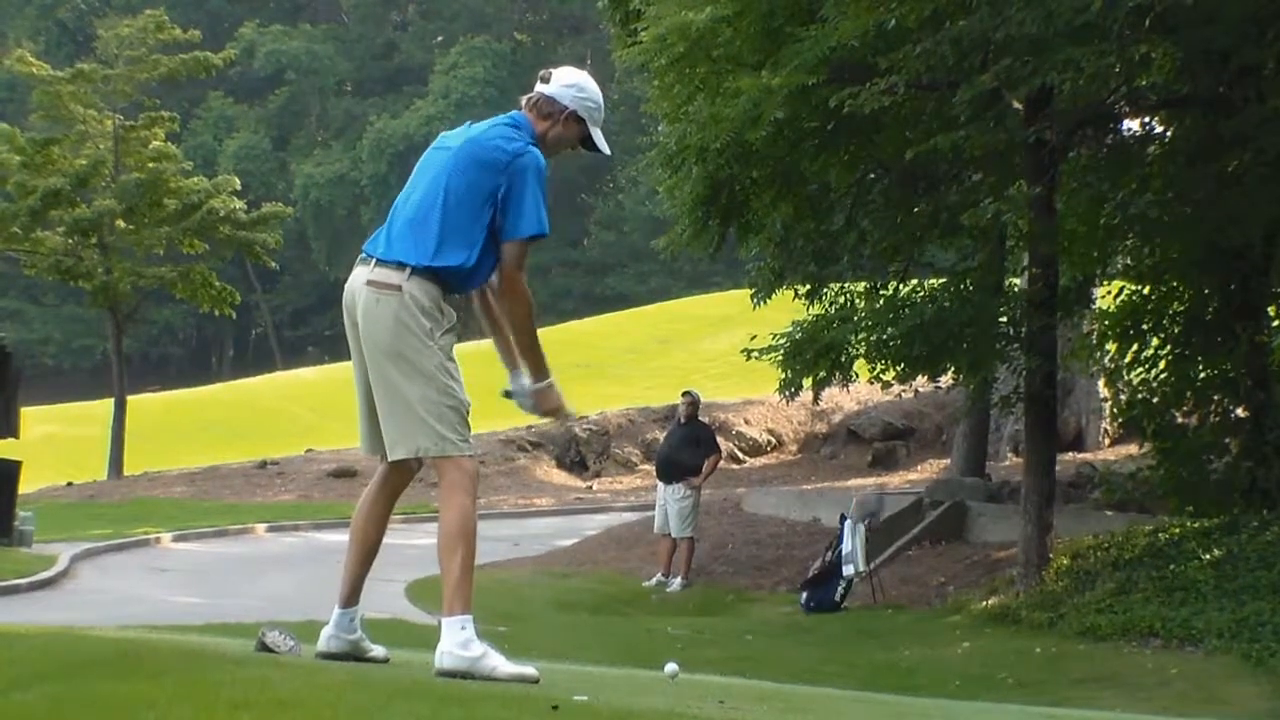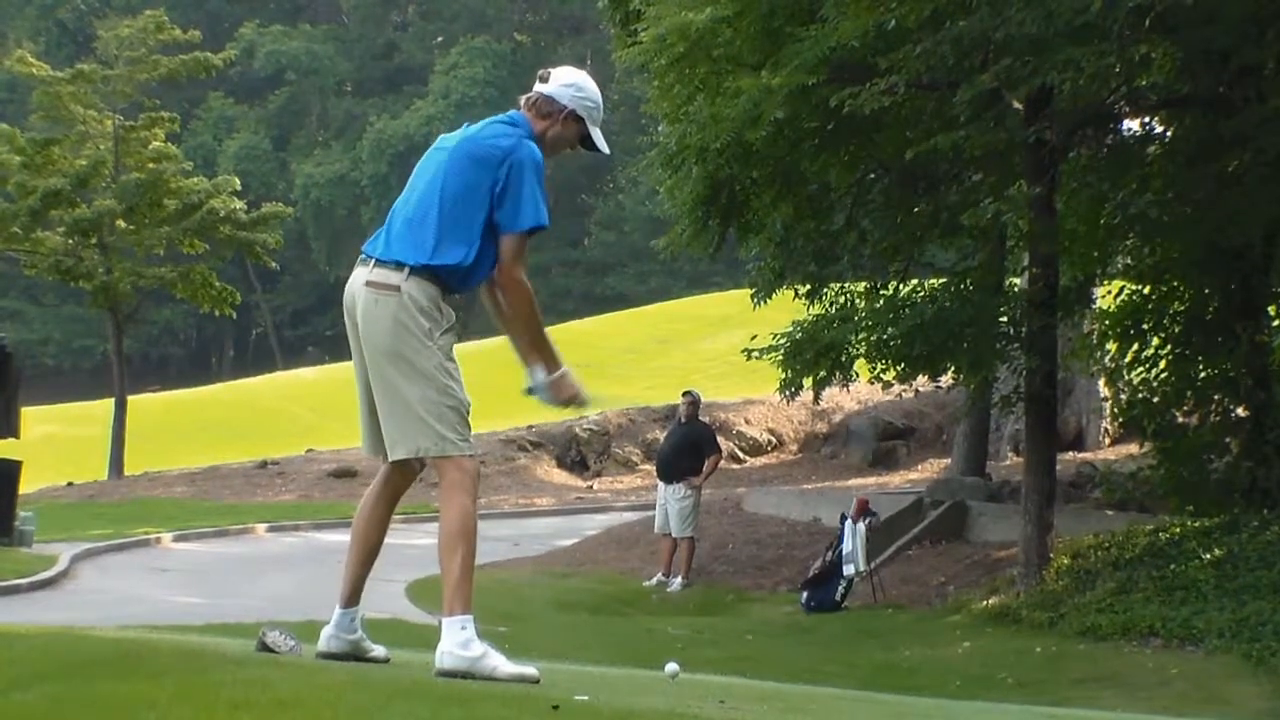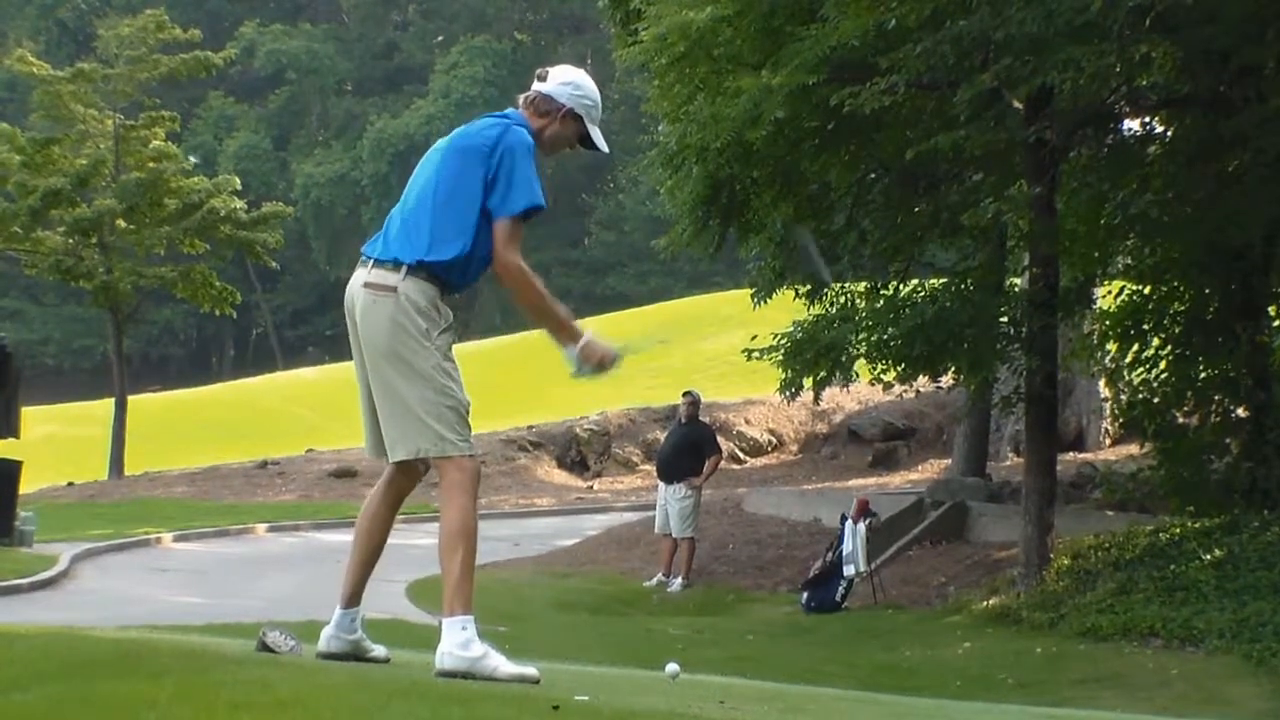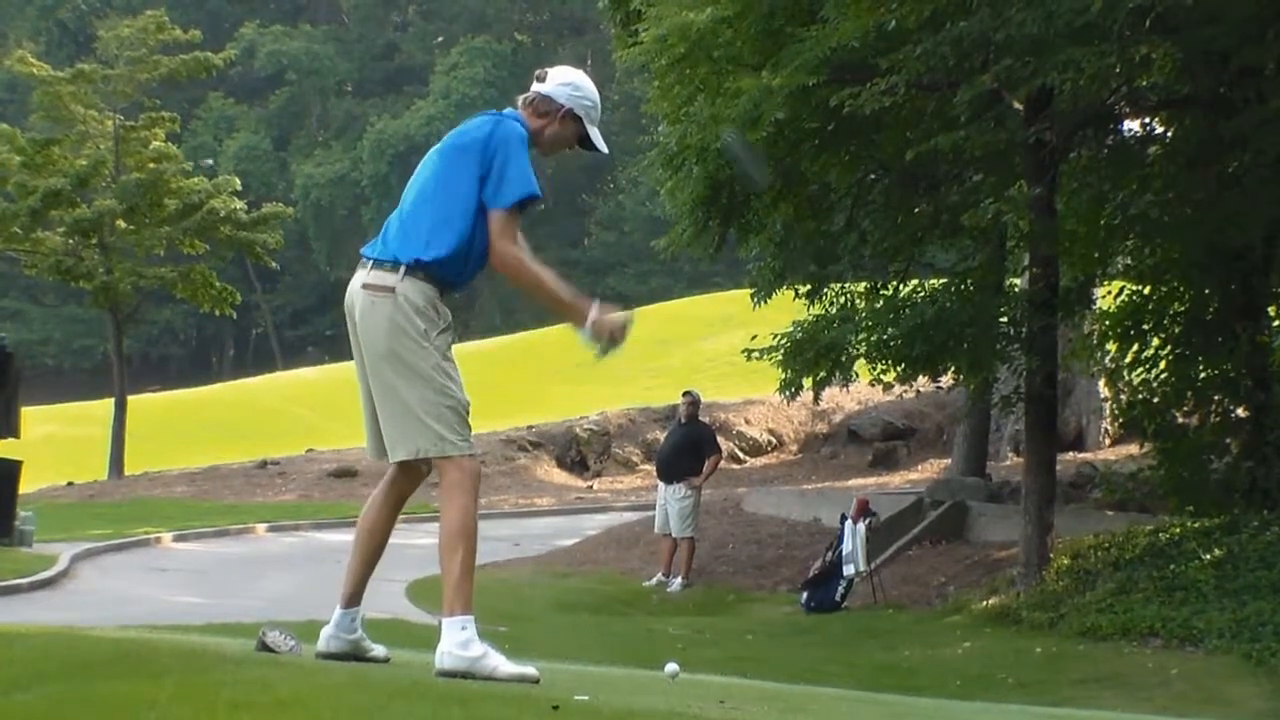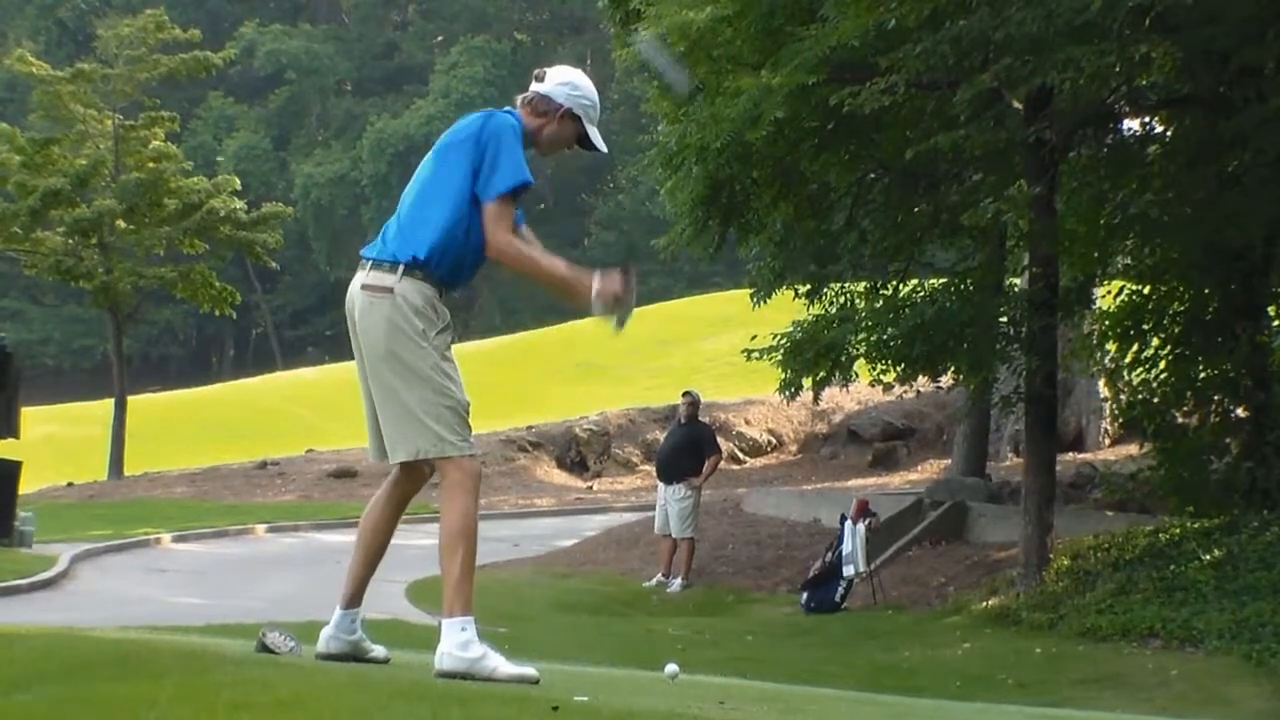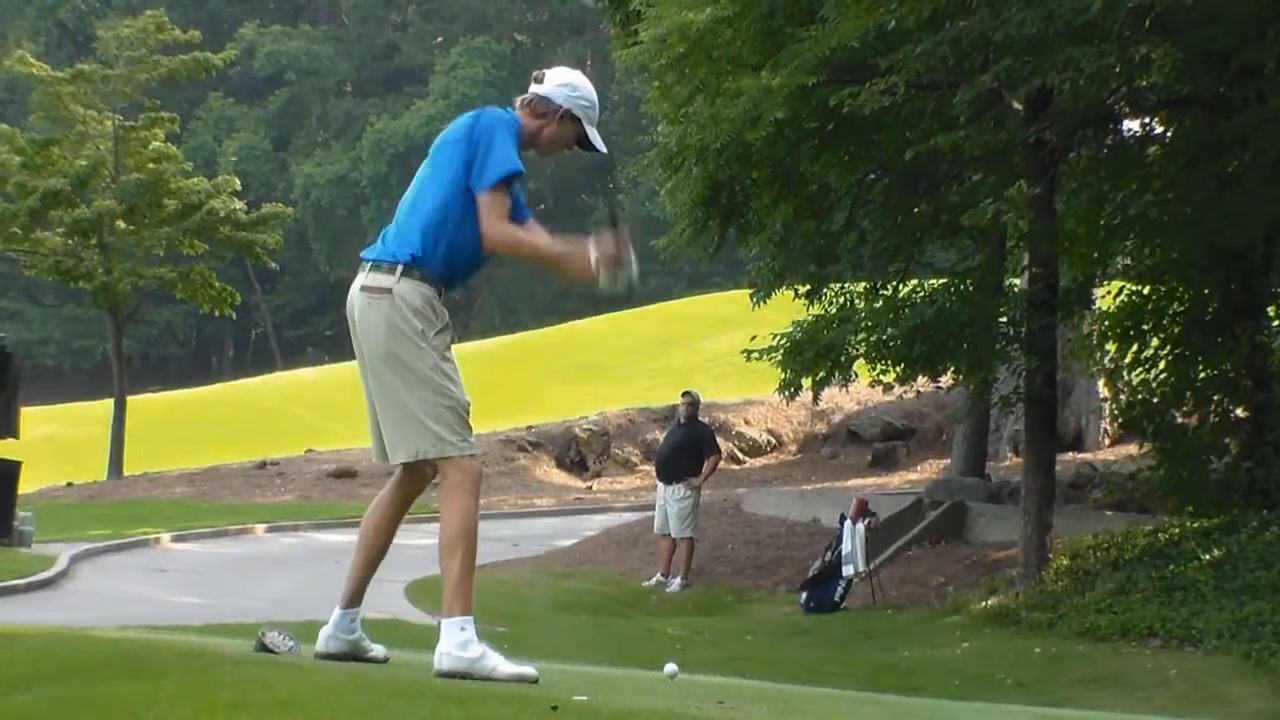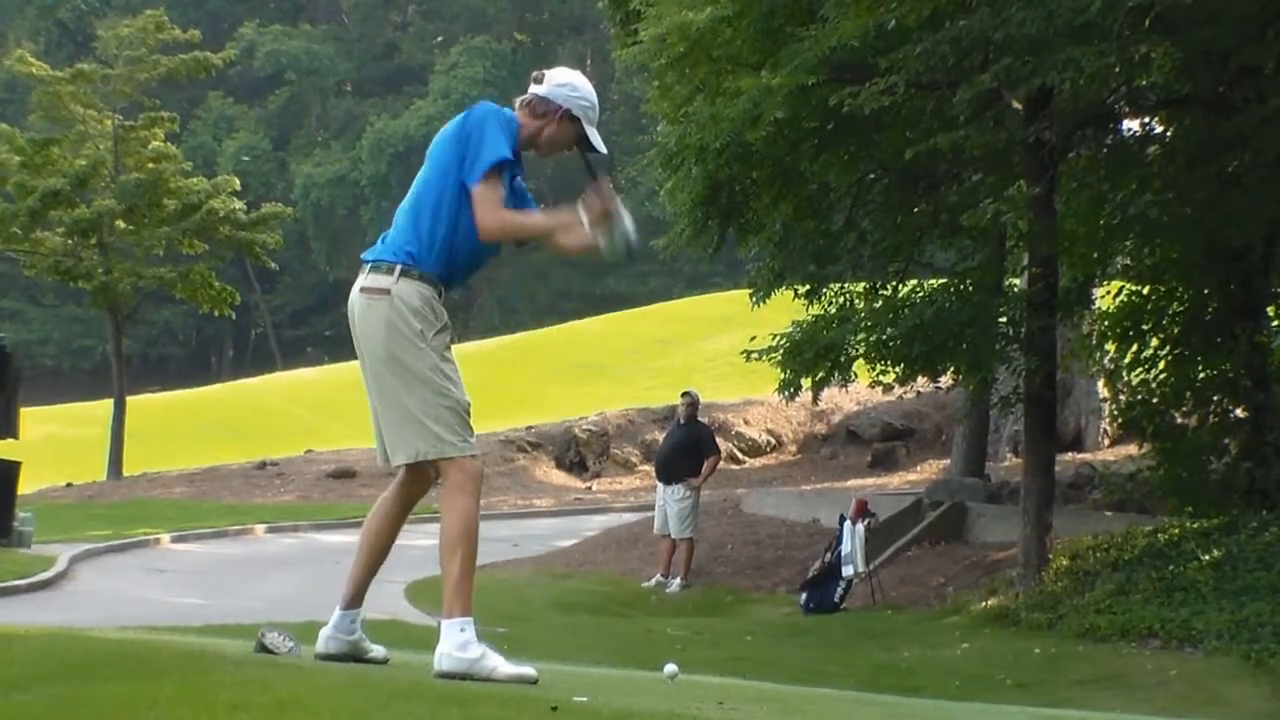
dt=0.3s
person 1, frame 1
left shoulder: (468, 136)
right shoulder: (522, 157)
left elbow: (481, 274)
right elbow: (511, 282)
left wrist: (515, 370)
right wrist: (540, 378)
left hip: (368, 288)
right hip: (407, 300)
left knee: (396, 467)
right knee: (457, 469)
left ankle: (342, 625)
right ankle: (458, 639)
person 1, frame 2
left shoulder: (470, 137)
right shoulder: (520, 152)
left elbow: (486, 274)
right elbow: (510, 276)
left wrist: (530, 365)
right wrist: (554, 370)
left hip: (370, 288)
right hip: (405, 300)
left knee: (400, 466)
right knee: (458, 467)
left ankle: (342, 626)
right ankle: (458, 639)
person 1, frame 3
left shoulder: (476, 135)
right shoulder: (512, 142)
left elbow: (492, 256)
right elbow: (507, 262)
left wrist: (564, 336)
right wrist: (577, 341)
left hip: (373, 291)
right hip: (404, 298)
left knee: (404, 468)
right knee: (458, 468)
left ankle: (343, 624)
right ankle: (459, 640)
person 1, frame 4
left shoulder: (478, 135)
right shoulder: (506, 135)
left elbow: (514, 255)
right elbow: (505, 254)
left wrist: (583, 312)
right wrist: (588, 318)
left hip: (377, 292)
right hip: (404, 299)
left knee: (406, 468)
right knee: (458, 468)
left ankle: (343, 625)
right ankle: (458, 639)
person 1, frame 5
left shoulder: (482, 137)
right shoulder: (500, 130)
left elbow: (528, 251)
right elbow: (500, 245)
left wrist: (593, 285)
right wrist: (591, 291)
left hip: (380, 294)
right hip: (402, 298)
left knee: (410, 470)
right knee: (459, 467)
left ankle: (343, 625)
right ankle: (459, 640)
person 1, frame 6
left shoulder: (492, 149)
right shoulder: (492, 126)
left elbow: (539, 245)
right elbow: (495, 235)
left wrist: (595, 253)
right wrist: (589, 254)
left hip: (384, 297)
right hip: (402, 299)
left knee: (415, 471)
right knee: (459, 468)
left ankle: (343, 625)
right ankle: (458, 640)
person 1, frame 7
left shoulder: (504, 163)
right shoulder: (487, 119)
left elbow: (558, 237)
right elbow: (491, 224)
left wrist: (593, 220)
right wrist: (580, 216)
left hip: (391, 300)
right hip: (400, 299)
left knee: (418, 472)
right knee: (461, 469)
left ankle: (343, 625)
right ankle: (458, 641)
person 2, frame 1
left shoulder: (701, 429)
right shoulder: (676, 426)
left elbow: (715, 456)
left wrist: (700, 479)
right wrist: (660, 480)
left hip: (683, 489)
right hip: (664, 486)
left knee: (684, 534)
right knee: (665, 532)
left ankle: (683, 577)
right ankle: (664, 574)
person 2, frame 2
left shoulder: (701, 429)
right shoulder: (676, 425)
left elbow: (715, 456)
left wrist: (700, 479)
right wrist: (661, 481)
left hip: (683, 489)
right hip: (664, 486)
left knee: (684, 534)
right knee: (665, 532)
left ankle: (683, 577)
right ankle: (664, 574)
person 2, frame 3
left shoulder: (702, 430)
right shoulder: (677, 426)
left elbow: (716, 456)
left wrist: (701, 479)
right wrist: (661, 479)
left hip: (683, 489)
right hip: (665, 486)
left knee: (684, 534)
right knee: (666, 532)
left ankle: (683, 578)
right ankle: (664, 574)
person 2, frame 4
left shoulder: (702, 430)
right shoulder: (676, 426)
left elbow: (715, 456)
left wrist: (701, 479)
right wrist: (661, 480)
left hip: (683, 489)
right hip: (665, 486)
left knee: (684, 534)
right knee: (665, 532)
left ankle: (683, 578)
right ankle: (664, 574)
person 2, frame 5
left shoulder: (702, 430)
right shoulder: (676, 426)
left elbow: (716, 456)
left wrist: (701, 479)
right wrist: (661, 480)
left hip: (683, 489)
right hip: (664, 486)
left knee: (684, 534)
right knee: (665, 532)
left ankle: (683, 578)
right ankle: (664, 575)
person 2, frame 6
left shoulder: (701, 430)
right shoulder: (676, 426)
left elbow: (715, 456)
left wrist: (700, 479)
right wrist: (661, 480)
left hip: (682, 489)
right hip: (664, 486)
left knee: (683, 534)
right knee: (665, 532)
left ankle: (682, 578)
right ankle: (664, 574)
person 2, frame 7
left shoulder: (701, 430)
right shoulder: (675, 426)
left elbow: (714, 457)
left wrist: (700, 480)
right wrist: (660, 480)
left hip: (682, 489)
right hip: (664, 486)
left knee: (683, 535)
right knee: (664, 533)
left ankle: (682, 578)
right ankle: (663, 575)
